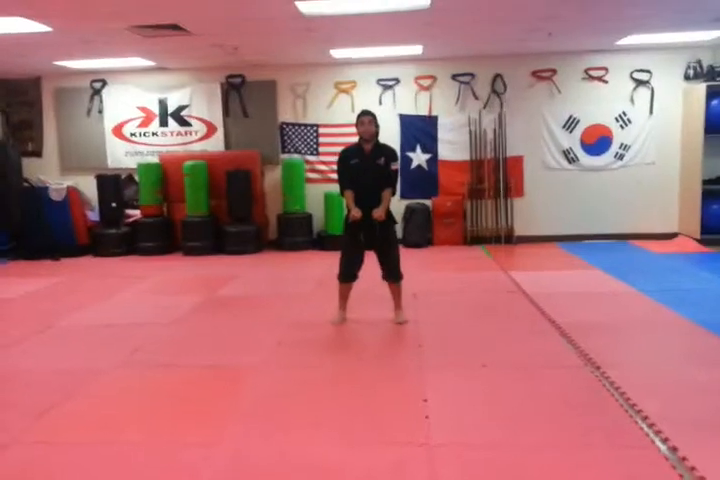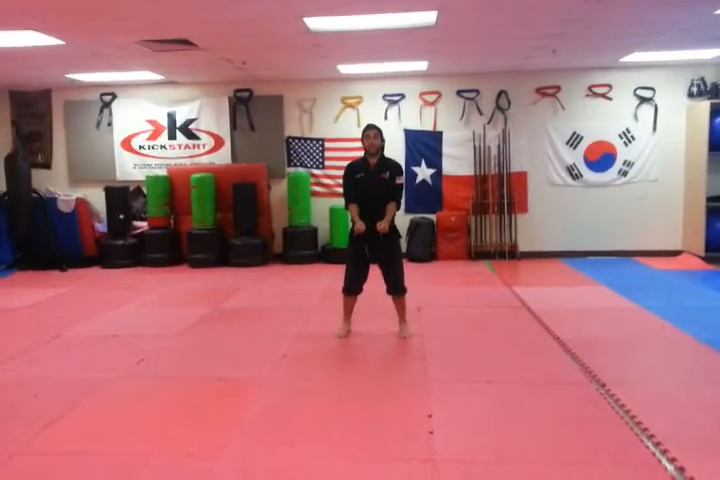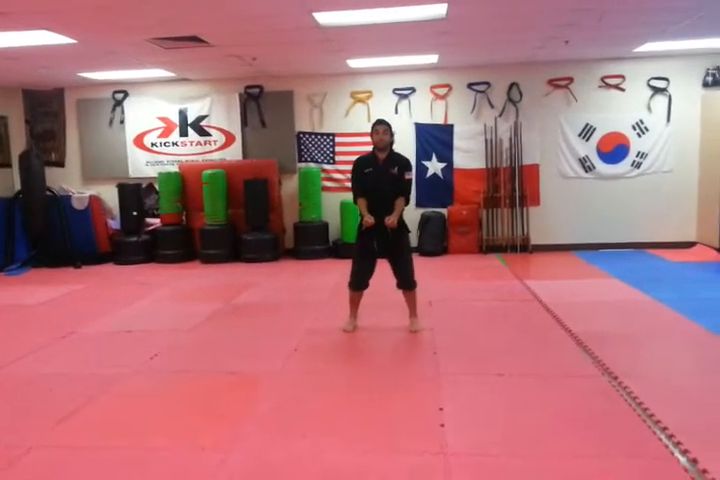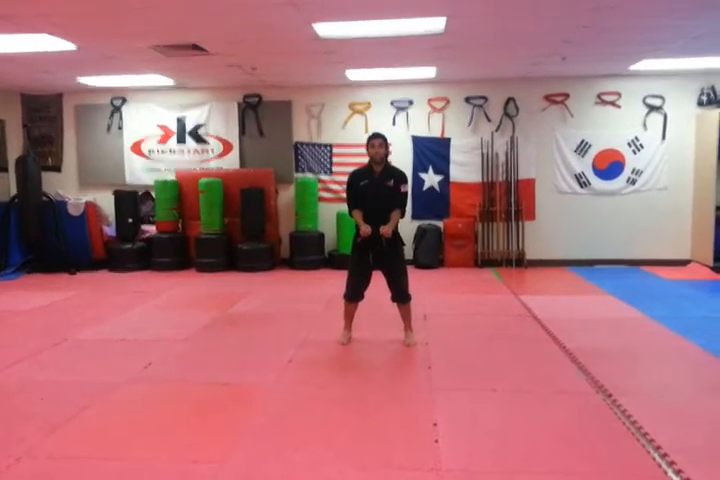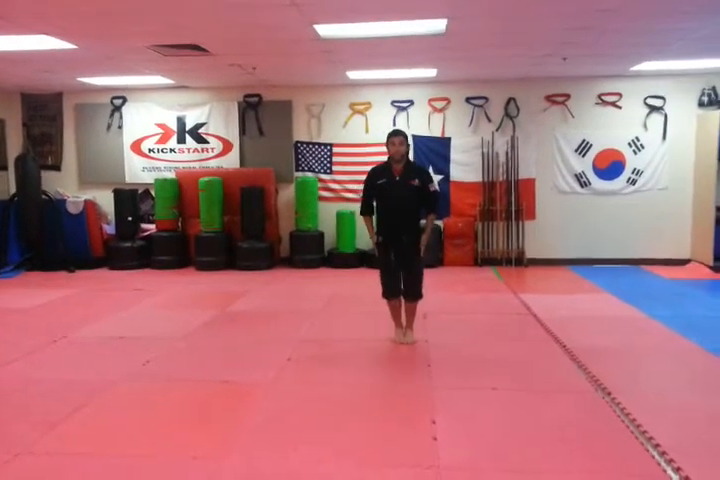
dt=1s
person 1, frame 1
left shoulder: (388, 153)
right shoulder: (347, 155)
left elbow: (390, 185)
right elbow: (345, 186)
left wrist: (382, 208)
right wrist: (352, 208)
left hip: (381, 216)
right hip: (356, 216)
left knee: (392, 265)
right knee: (347, 267)
left ankle: (398, 309)
right ankle: (341, 310)
person 1, frame 2
left shoulder: (393, 168)
right shoulder: (352, 168)
left elbow: (395, 199)
right elbow: (350, 200)
left wrist: (387, 220)
right wrist: (357, 220)
left hip: (386, 230)
right hip: (361, 230)
left knee: (396, 279)
right knee: (352, 280)
left ankle: (403, 323)
right ankle: (346, 322)
person 1, frame 3
left shoulder: (402, 163)
right shoulder: (361, 163)
left elbow: (403, 195)
right elbow: (359, 194)
left wrist: (395, 215)
right wrist: (365, 214)
left hip: (394, 224)
right hip: (368, 225)
left knee: (406, 274)
right knee: (358, 274)
left ankle: (413, 317)
right ankle: (352, 317)
person 1, frame 4
left shoulder: (398, 176)
right shoulder: (356, 176)
left elbow: (399, 207)
right elbow: (353, 206)
left wrist: (390, 225)
right wrist: (361, 225)
left hip: (389, 238)
right hip: (364, 237)
left knee: (400, 287)
right knee: (354, 287)
left ankle: (408, 330)
right ankle: (347, 329)
person 1, frame 5
left shoulder: (420, 174)
right shoulder: (375, 174)
left elbow: (431, 207)
right elbow: (366, 208)
left wrist: (425, 235)
right wrist: (373, 235)
left hip: (412, 239)
right hip: (386, 239)
left knee: (412, 286)
right knee: (390, 286)
left ankle: (409, 328)
right ankle: (398, 327)
